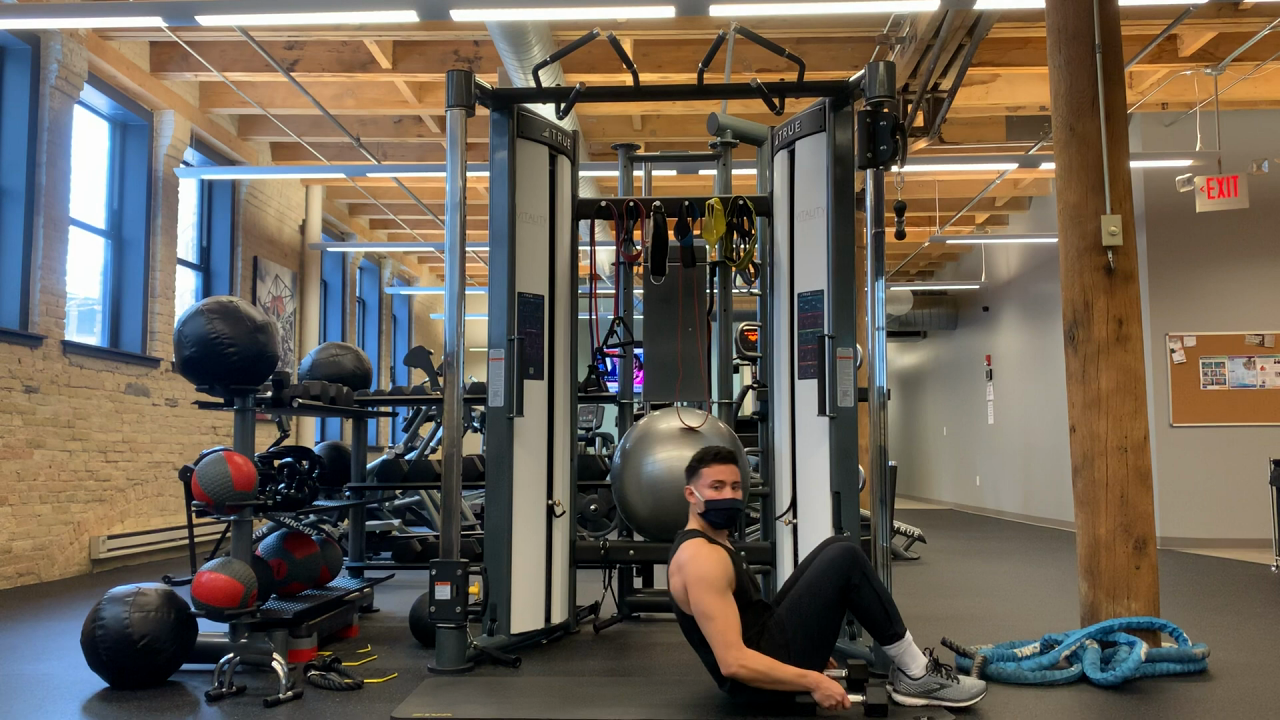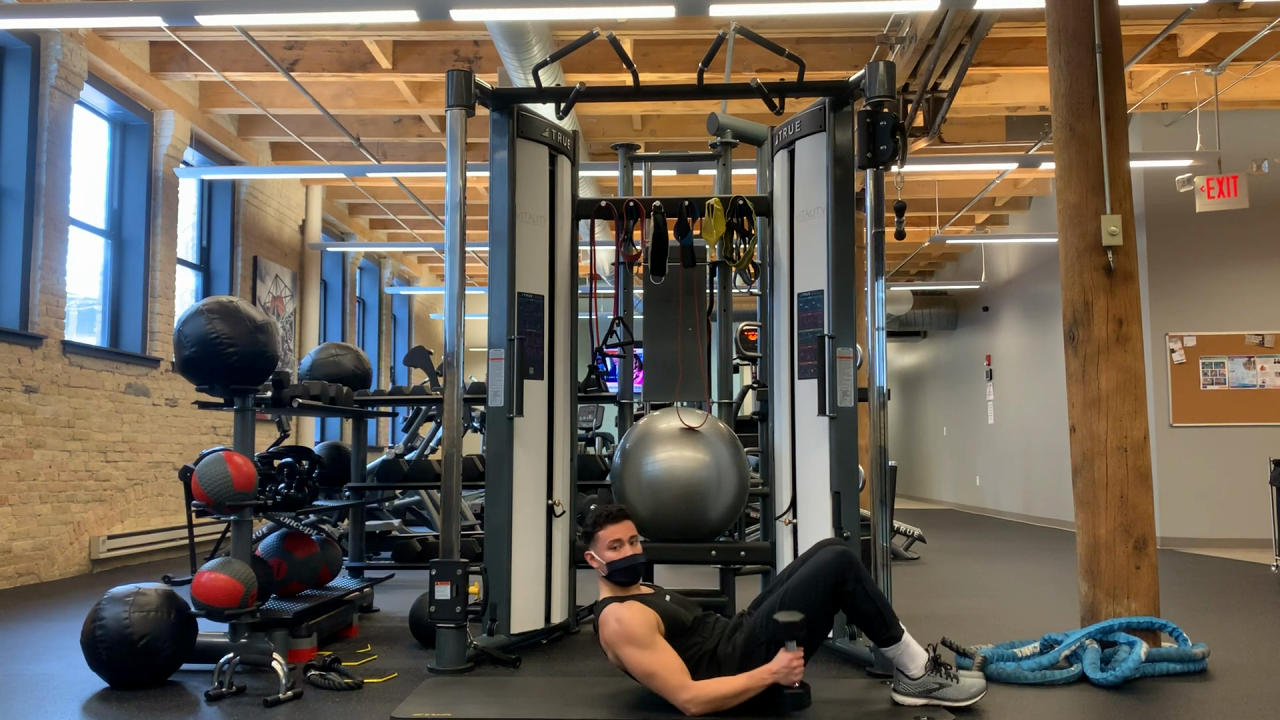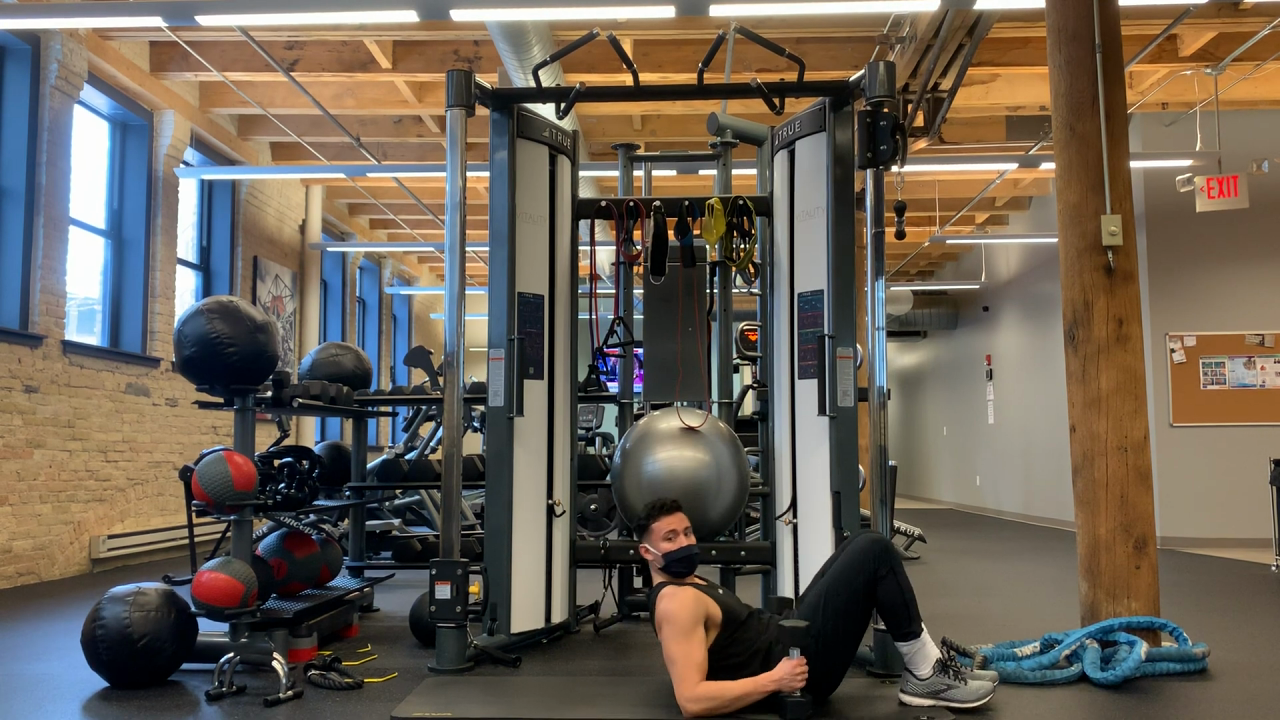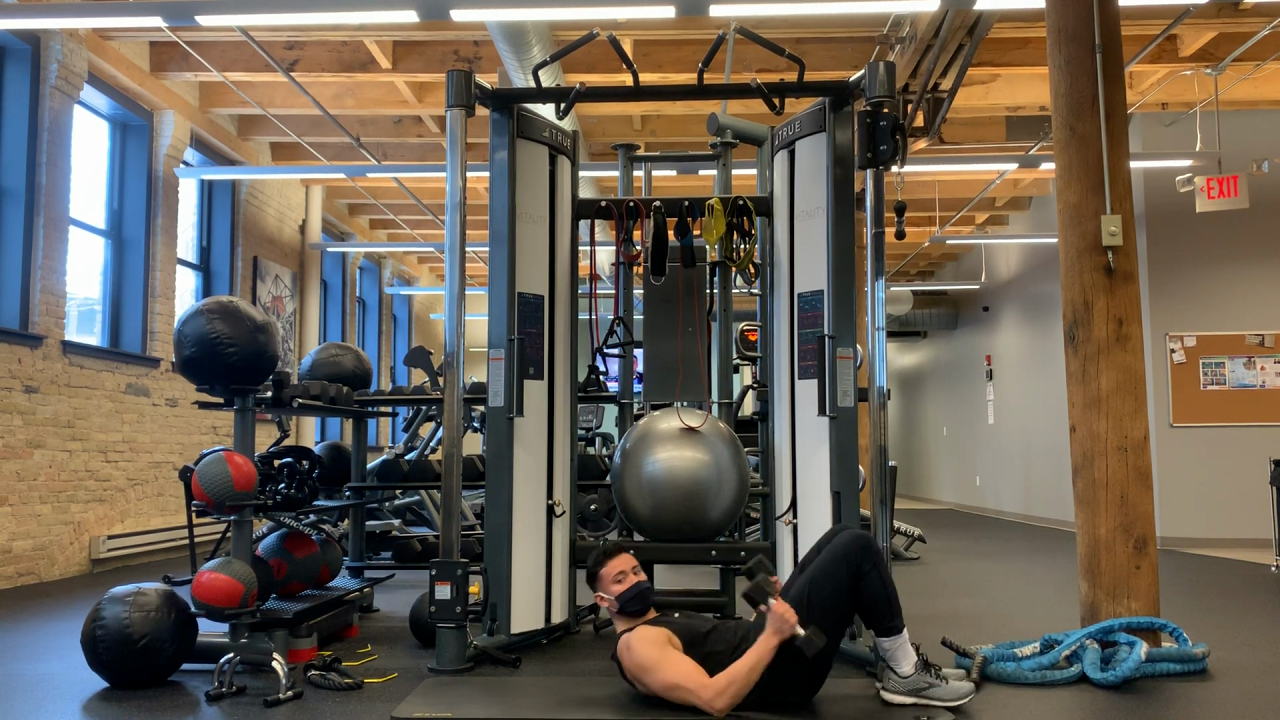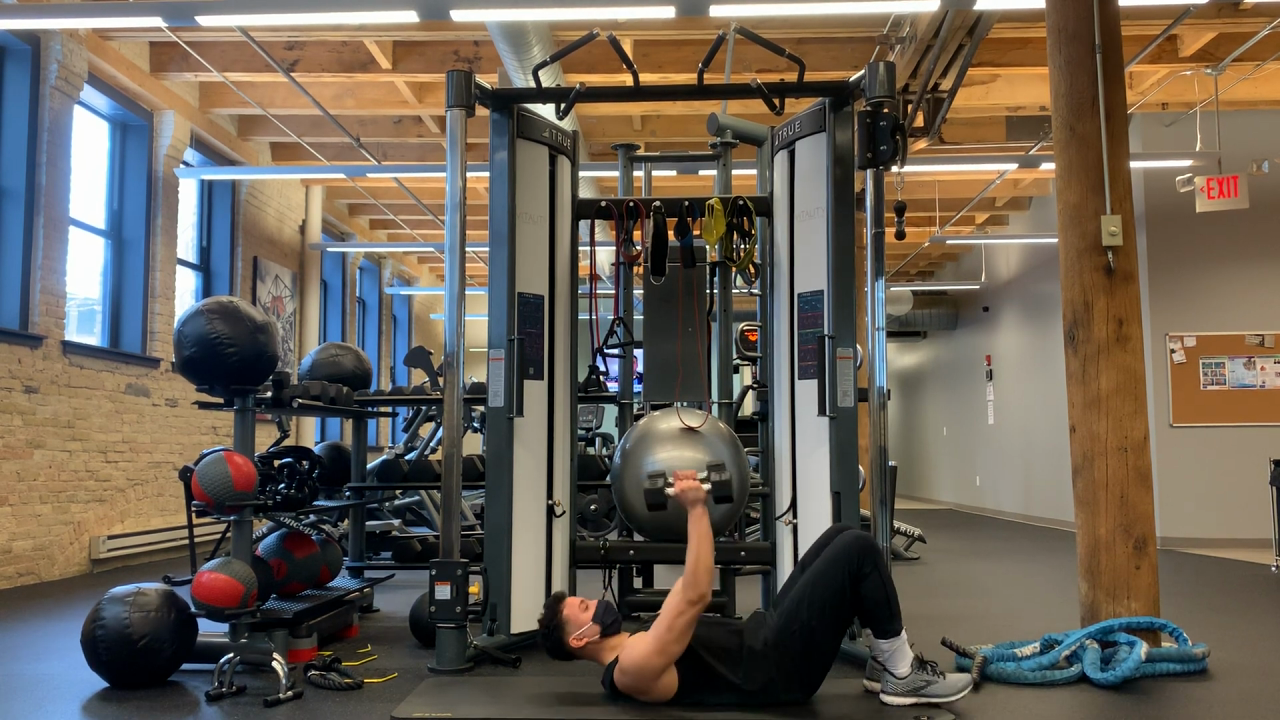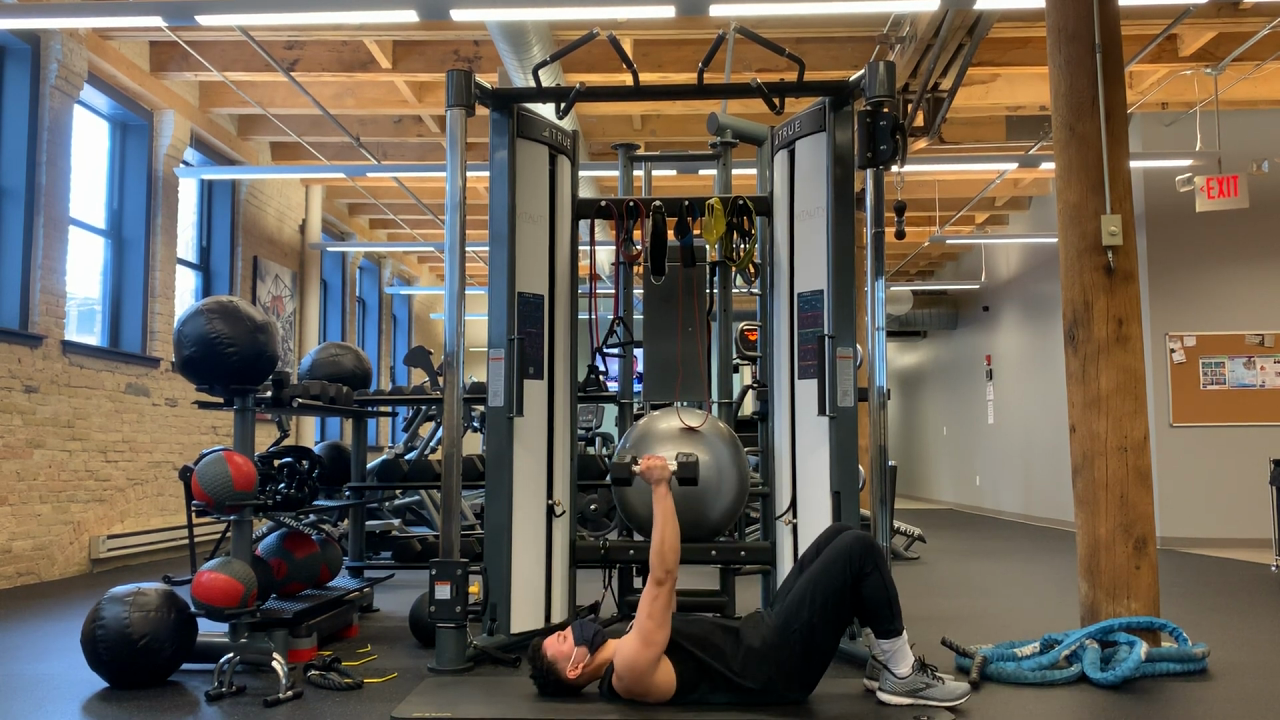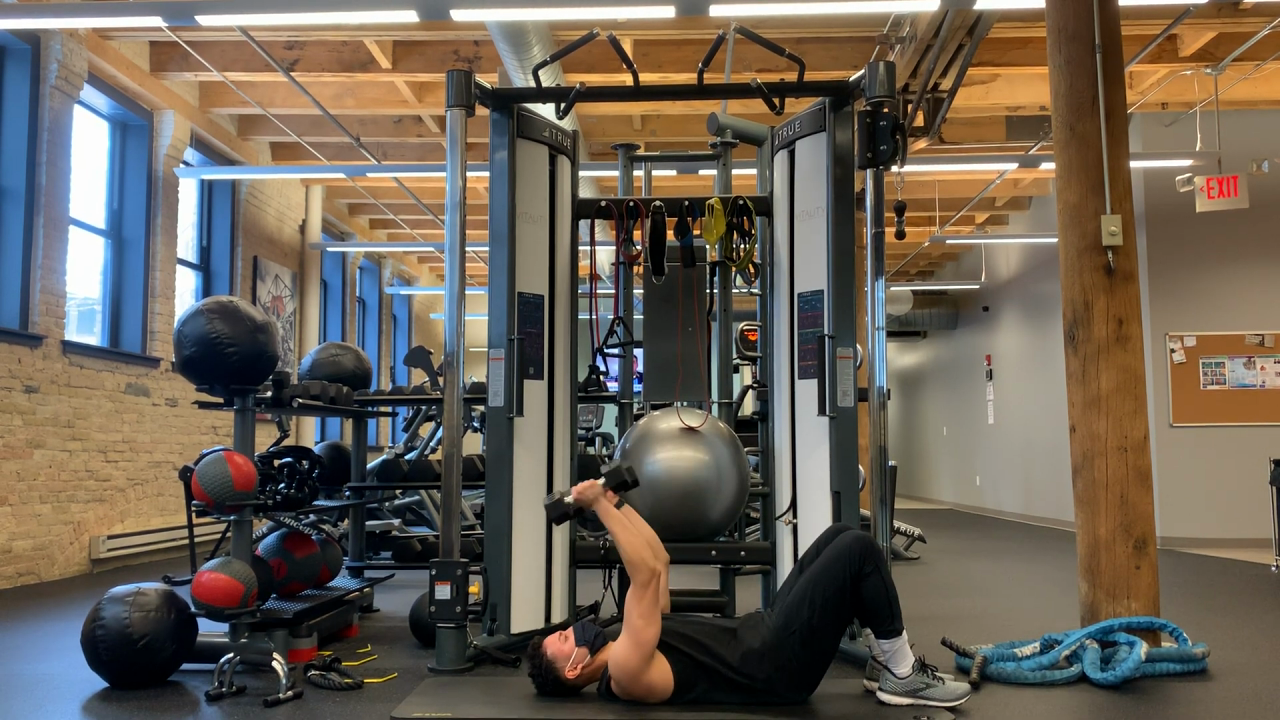
dt=0.7s
person 1, frame 1
left shoulder: (712, 543)
right shoulder: (700, 558)
right elbow: (732, 662)
left wrist: (813, 653)
right wrist: (813, 682)
left hip: (770, 650)
right hip: (761, 683)
left knee: (839, 550)
right knee: (846, 560)
left ankle: (910, 667)
right ankle: (915, 675)
person 1, frame 2
left shoulder: (637, 589)
right shoulder: (621, 620)
right wrist: (770, 673)
right hip: (751, 660)
left knee: (830, 552)
right knee: (838, 564)
left ankle: (914, 658)
right ankle: (916, 675)
person 1, frame 3
left shoulder: (684, 585)
right shoulder: (677, 603)
right wrist: (774, 679)
right hip: (799, 664)
left knee: (864, 546)
right knee: (875, 551)
left ankle: (927, 664)
right ankle: (926, 677)
person 1, frame 4
left shoulder: (653, 624)
right shoulder: (637, 646)
left wrist: (768, 620)
right wrist: (772, 637)
left hip: (769, 642)
right hip: (782, 672)
left knee: (843, 537)
right knee: (857, 548)
left ankle: (897, 660)
right ankle: (906, 674)
person 1, frame 5
left shoulder: (639, 644)
right shoulder: (634, 668)
left elbow: (688, 592)
right elbow: (695, 596)
left wrist: (695, 506)
right wrist: (696, 508)
left hip: (769, 637)
right hip: (781, 668)
left knee: (842, 538)
right knee: (858, 549)
left ankle: (885, 664)
right ankle: (902, 676)
person 1, frame 6
left shoulder: (631, 646)
right shoulder: (629, 671)
left elbow: (663, 575)
right elbow: (662, 578)
left wrist: (662, 489)
right wrist: (660, 488)
left hip: (765, 635)
right hip: (779, 666)
left knee: (841, 536)
right knee: (857, 549)
left ankle: (885, 661)
right ankle: (901, 673)
person 1, frame 7
left shoulder: (627, 653)
right shoulder: (625, 673)
left elbow: (658, 561)
right elbow: (646, 575)
left wrist: (613, 503)
right wrist: (598, 505)
left hip: (767, 639)
right hip: (780, 666)
left knee: (841, 536)
right knee: (857, 550)
left ankle: (887, 661)
right ankle: (901, 674)
